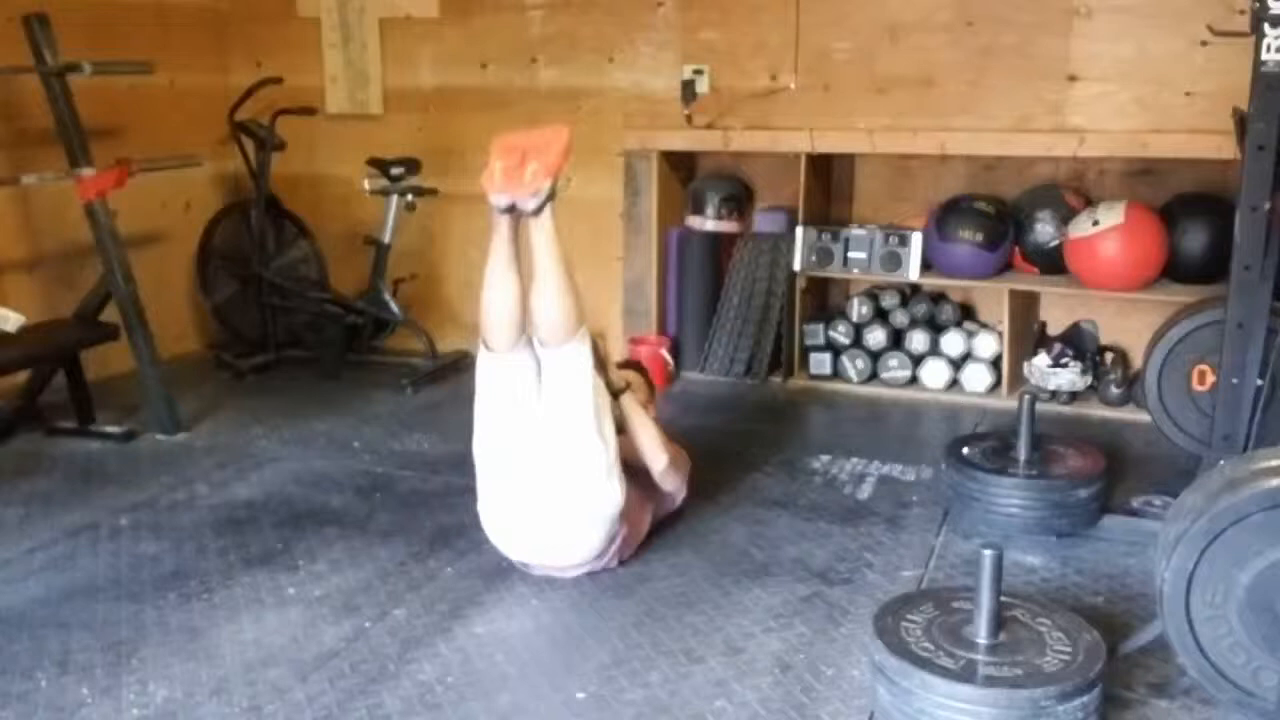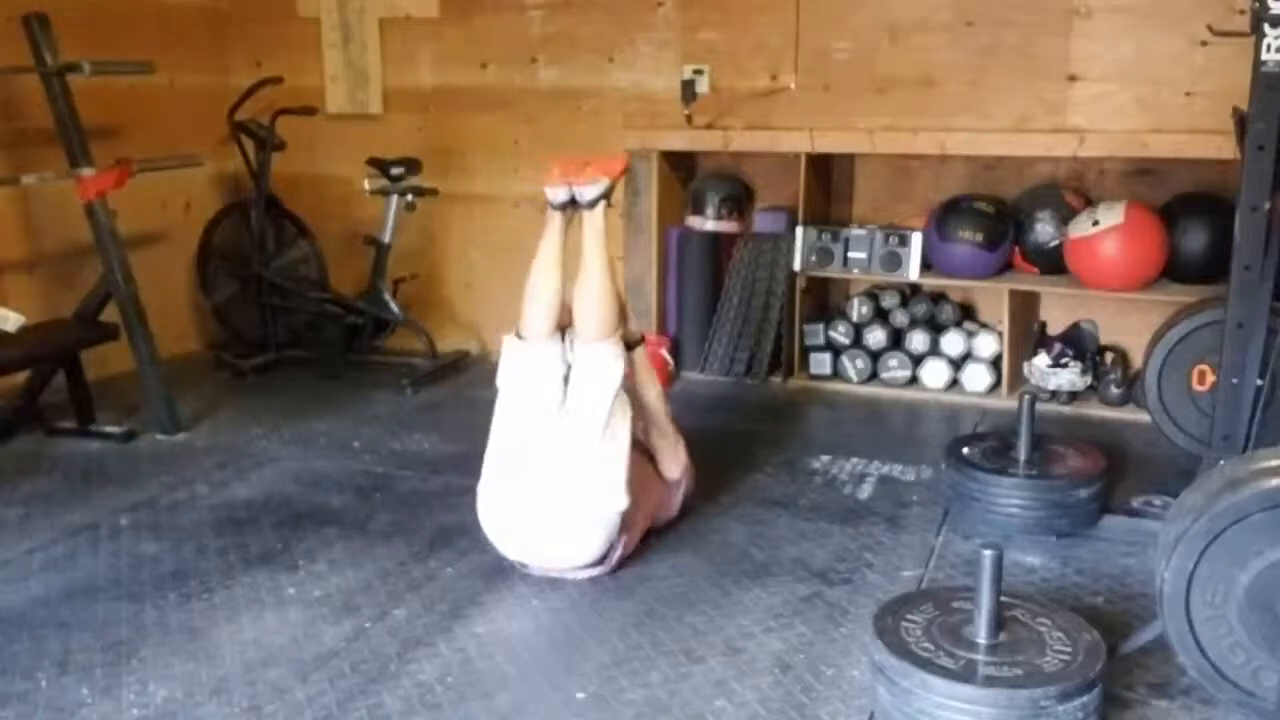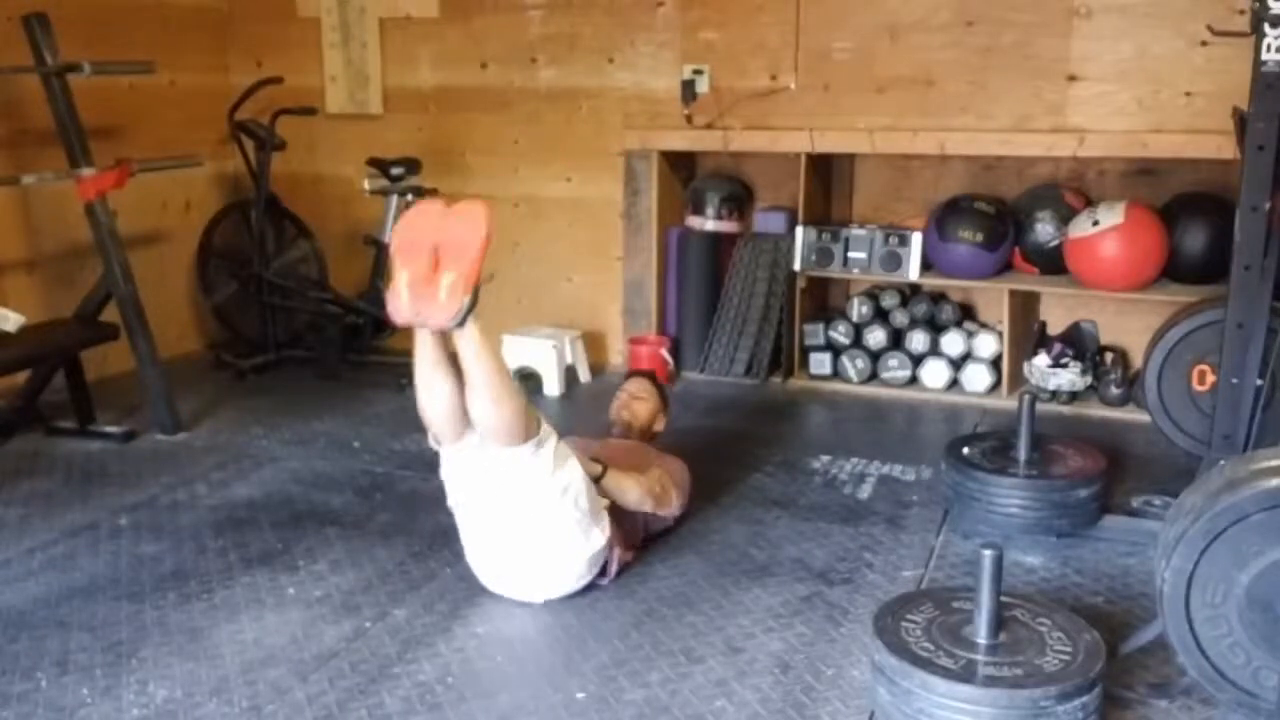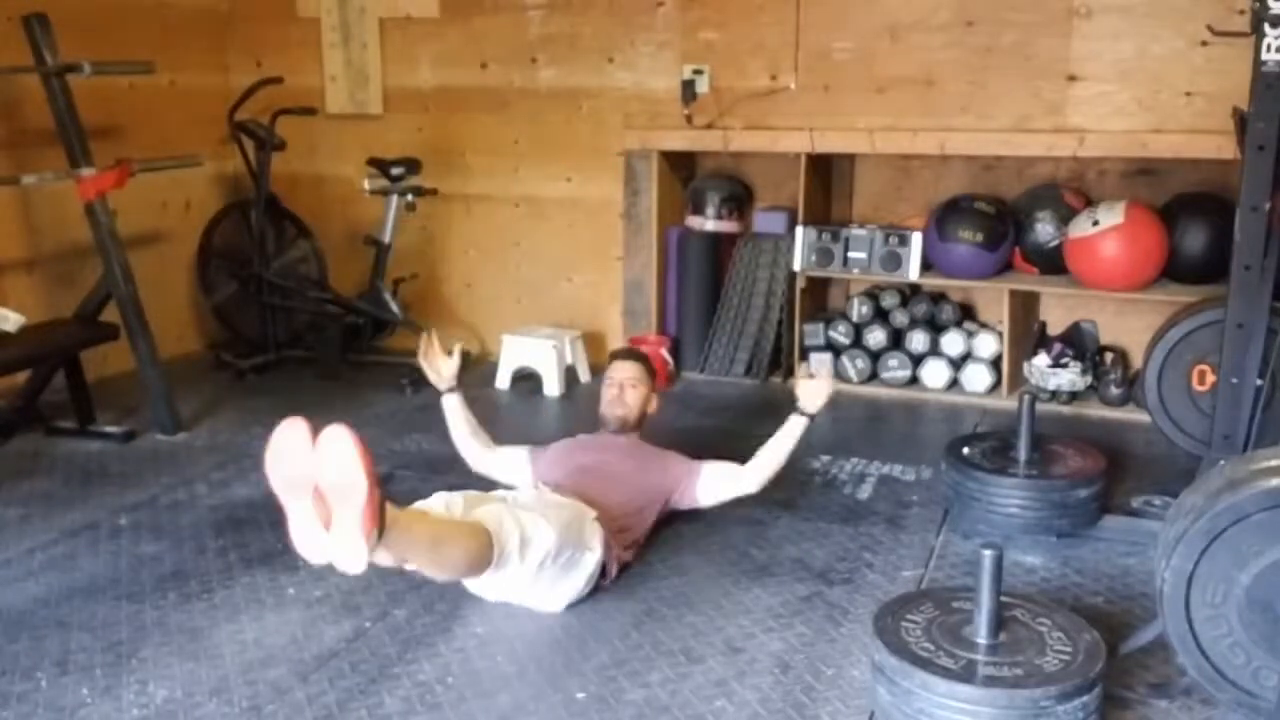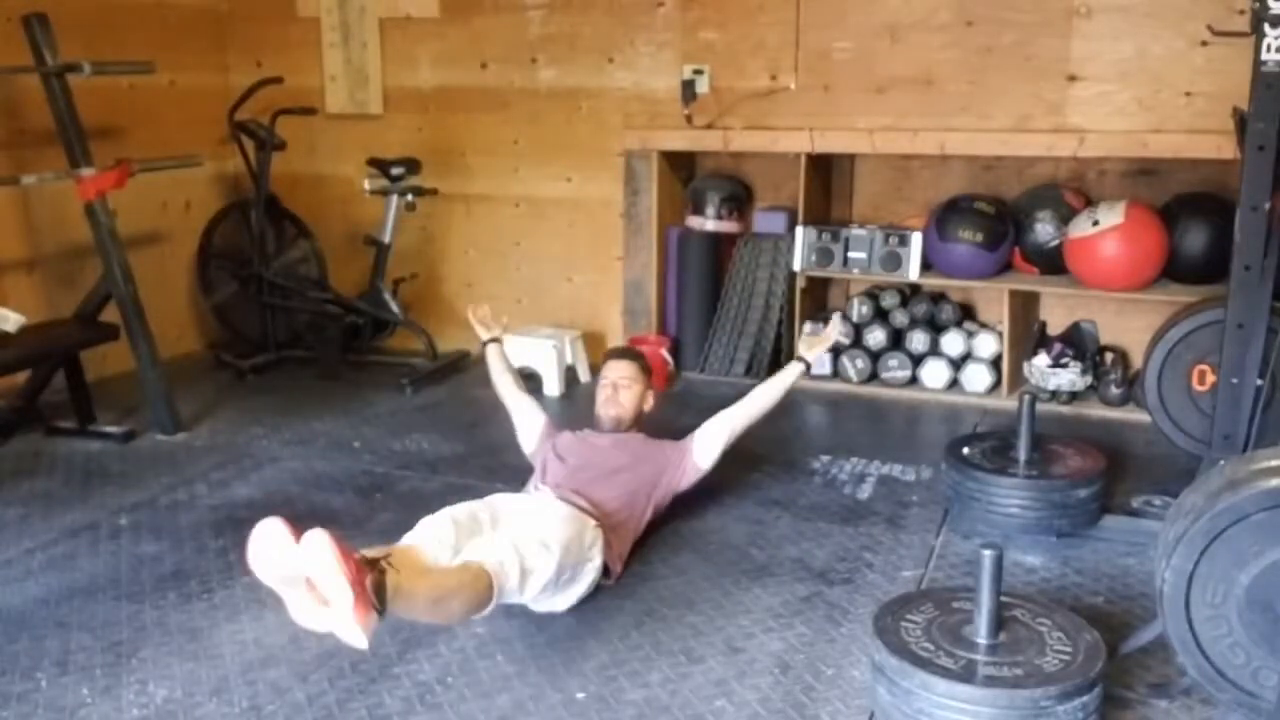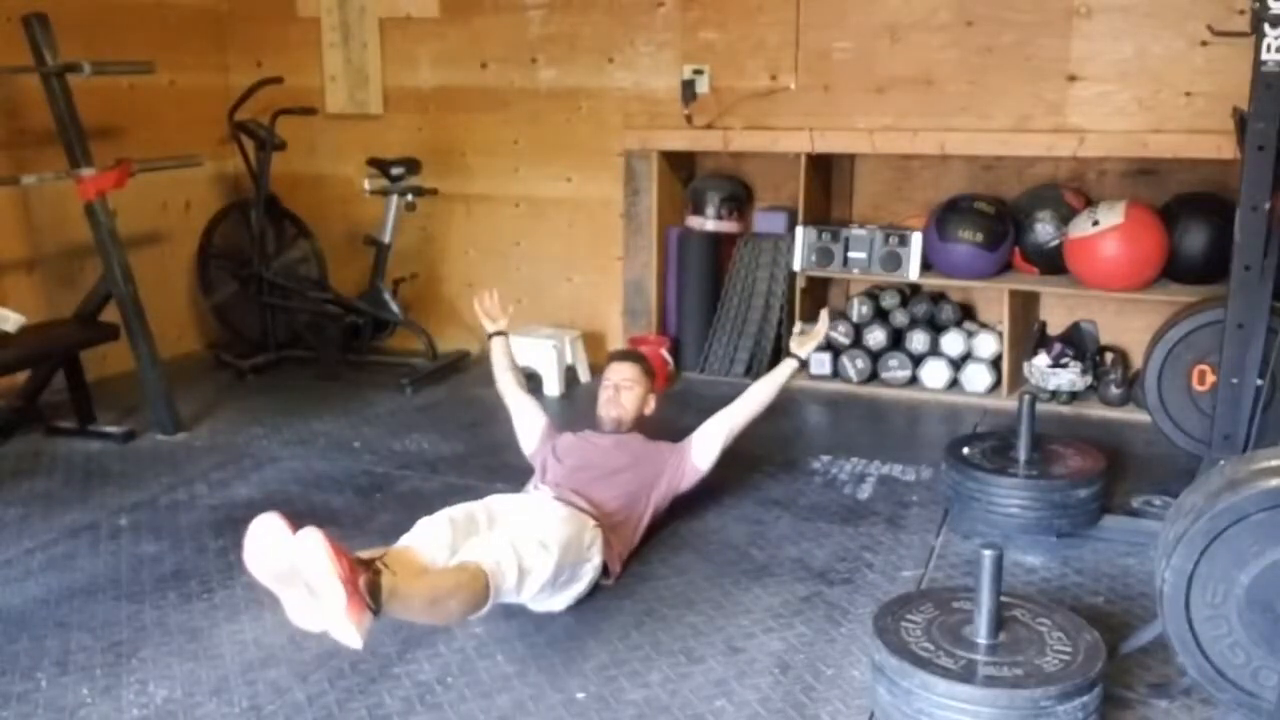
dt=0.3s
person 1, frame 1
left shoulder: (665, 467)
right shoulder: (584, 445)
left elbow: (662, 462)
left wrist: (621, 387)
left hip: (581, 525)
right hip: (511, 517)
left knee: (567, 352)
right knee: (503, 349)
person 1, frame 2
left shoulder: (667, 475)
left elbow: (659, 421)
left wrist: (628, 340)
left knee: (598, 351)
right knee: (534, 342)
right ankle: (560, 211)
person 1, frame 3
left shoulder: (667, 467)
right shoulder: (578, 442)
left elbow: (659, 499)
left wrist: (592, 471)
left hip: (569, 541)
left knee: (514, 428)
right knee: (453, 426)
left ankle: (456, 312)
right ankle: (429, 312)
person 1, frame 4
left shoulder: (664, 466)
right shoulder: (563, 449)
left elbow: (749, 480)
right elbow: (480, 455)
left wrist: (800, 413)
right wrist: (449, 388)
left hip: (574, 544)
left knee: (486, 532)
right knee: (444, 515)
left ankle: (369, 523)
right ankle: (338, 522)
person 1, frame 5
left shoulder: (665, 458)
right shoulder: (561, 443)
left elbow: (737, 416)
right elbow: (514, 396)
left wrist: (801, 362)
right wrist: (492, 342)
left hip: (575, 531)
right hip: (512, 508)
left knee: (484, 568)
right knee: (432, 539)
left ankle: (369, 596)
right ankle: (341, 589)
person 1, frame 6
left shoulder: (665, 459)
right shoulder: (561, 444)
left elbow: (735, 414)
right elbow: (514, 394)
left wrist: (793, 359)
right wrist: (497, 334)
left hip: (573, 532)
right hip: (511, 509)
left knee: (483, 568)
right knee: (430, 541)
left ankle: (363, 595)
right ankle: (331, 590)
